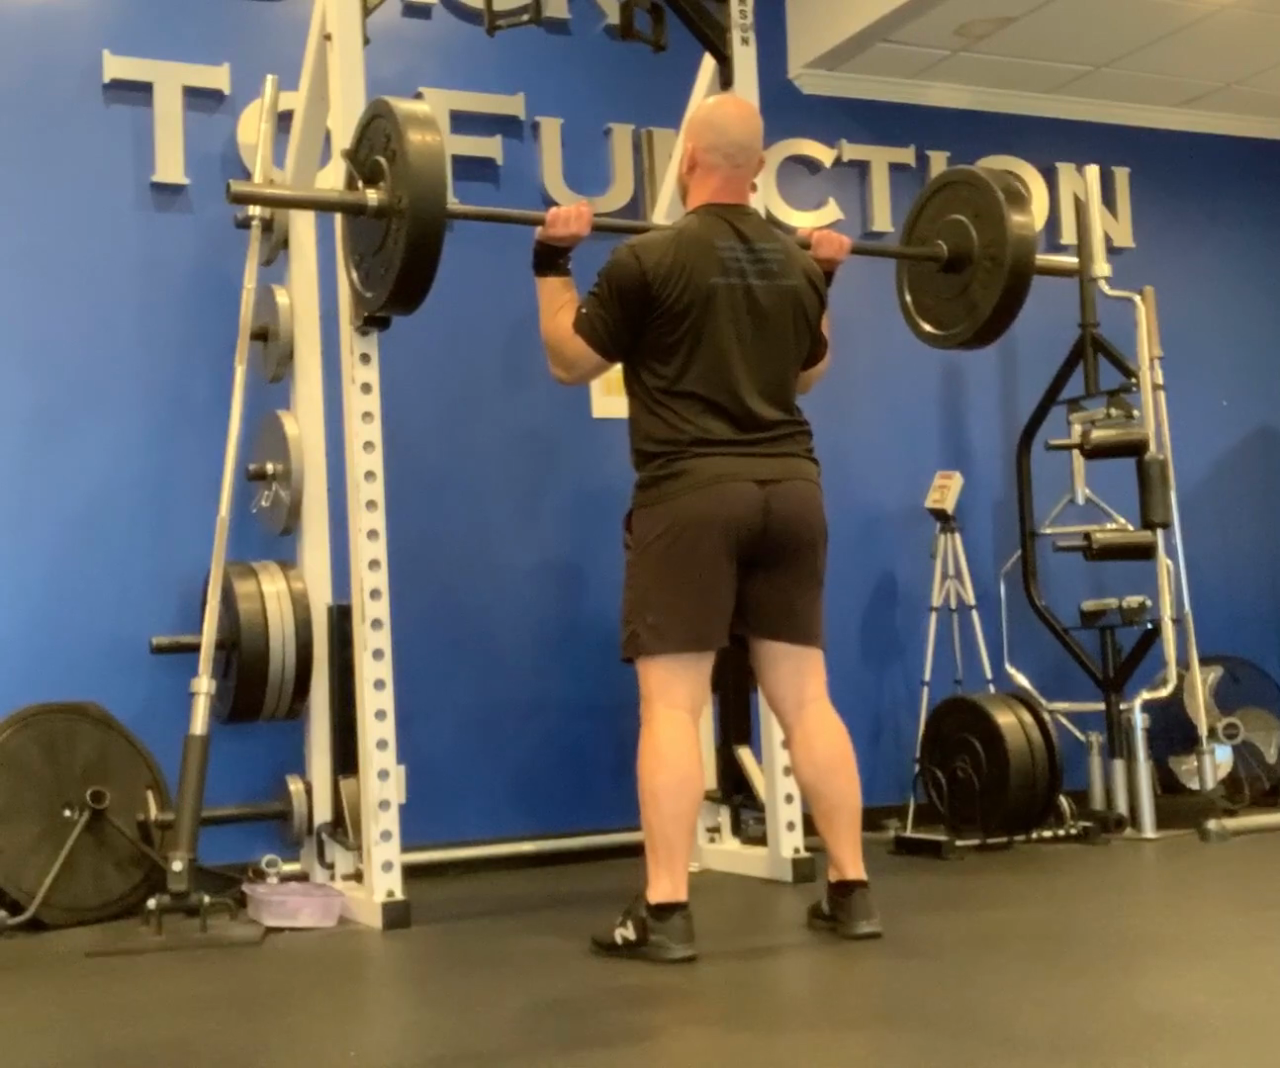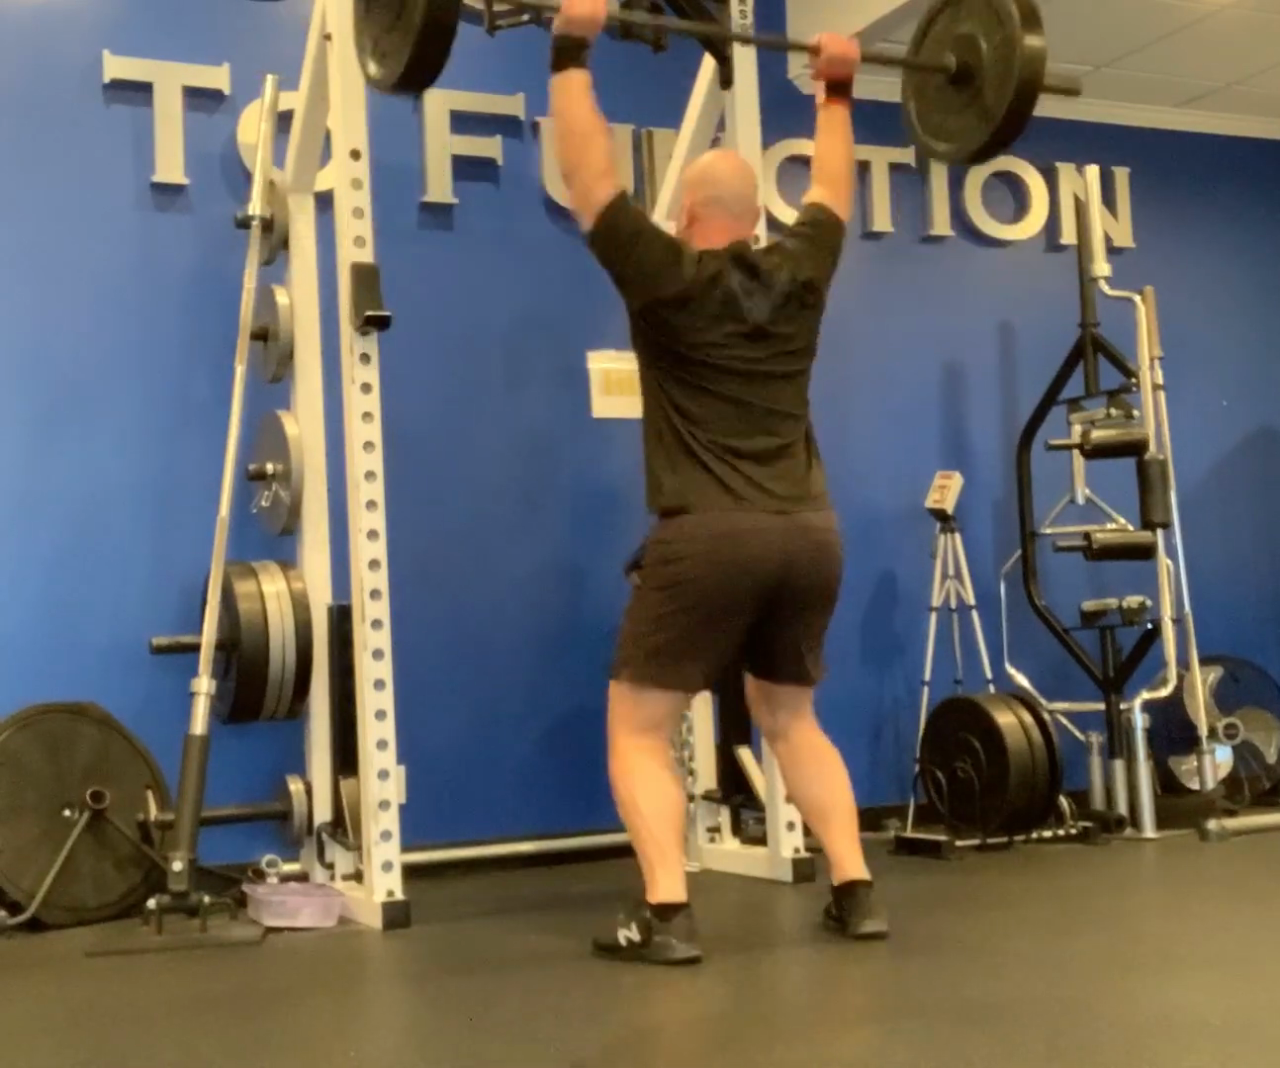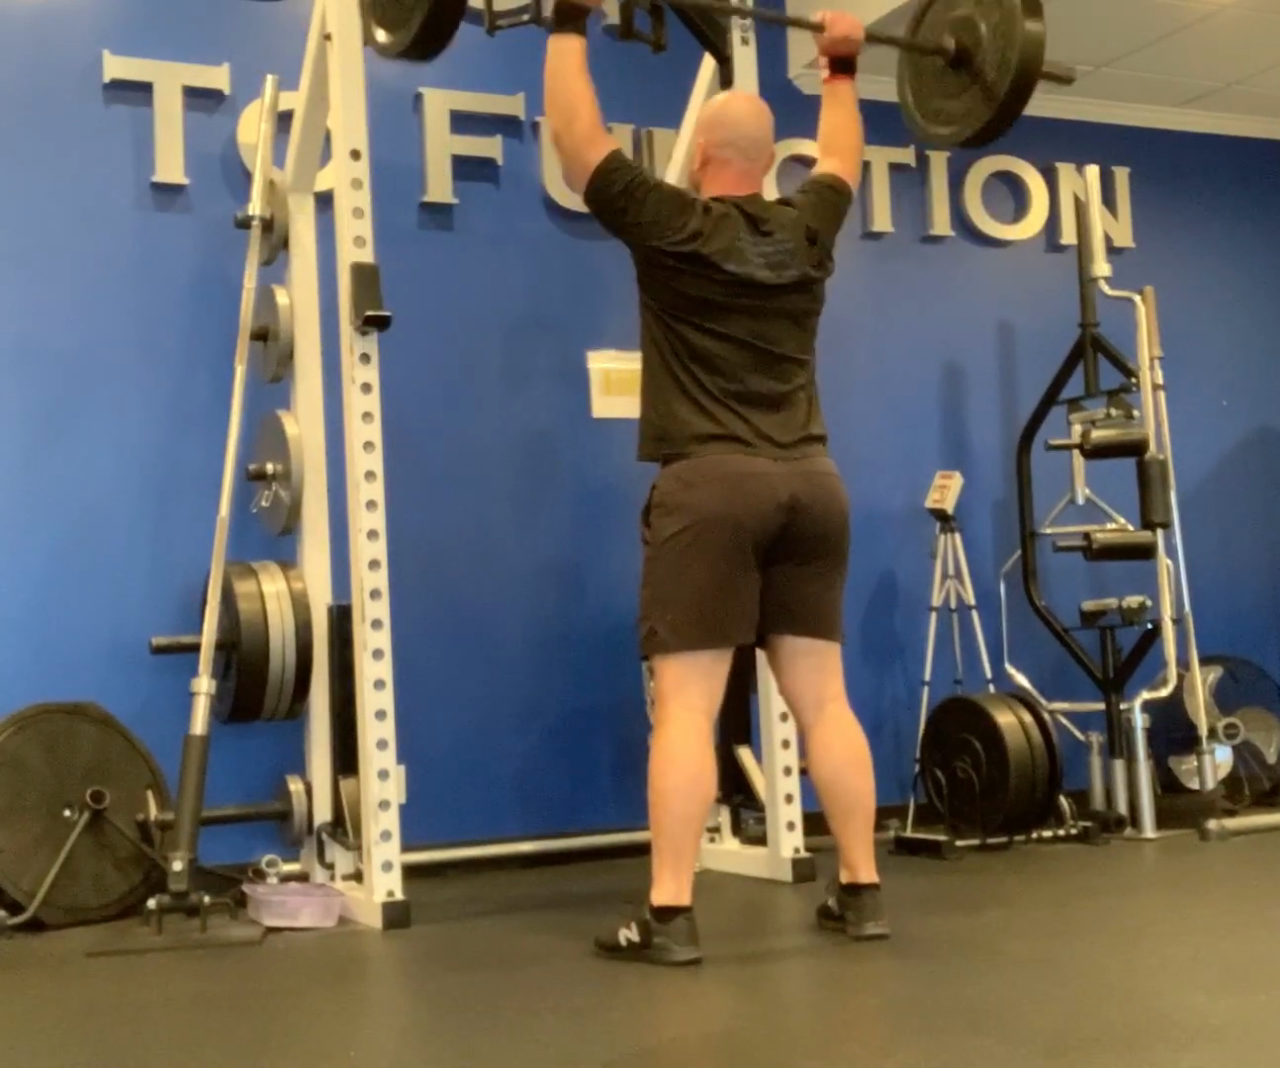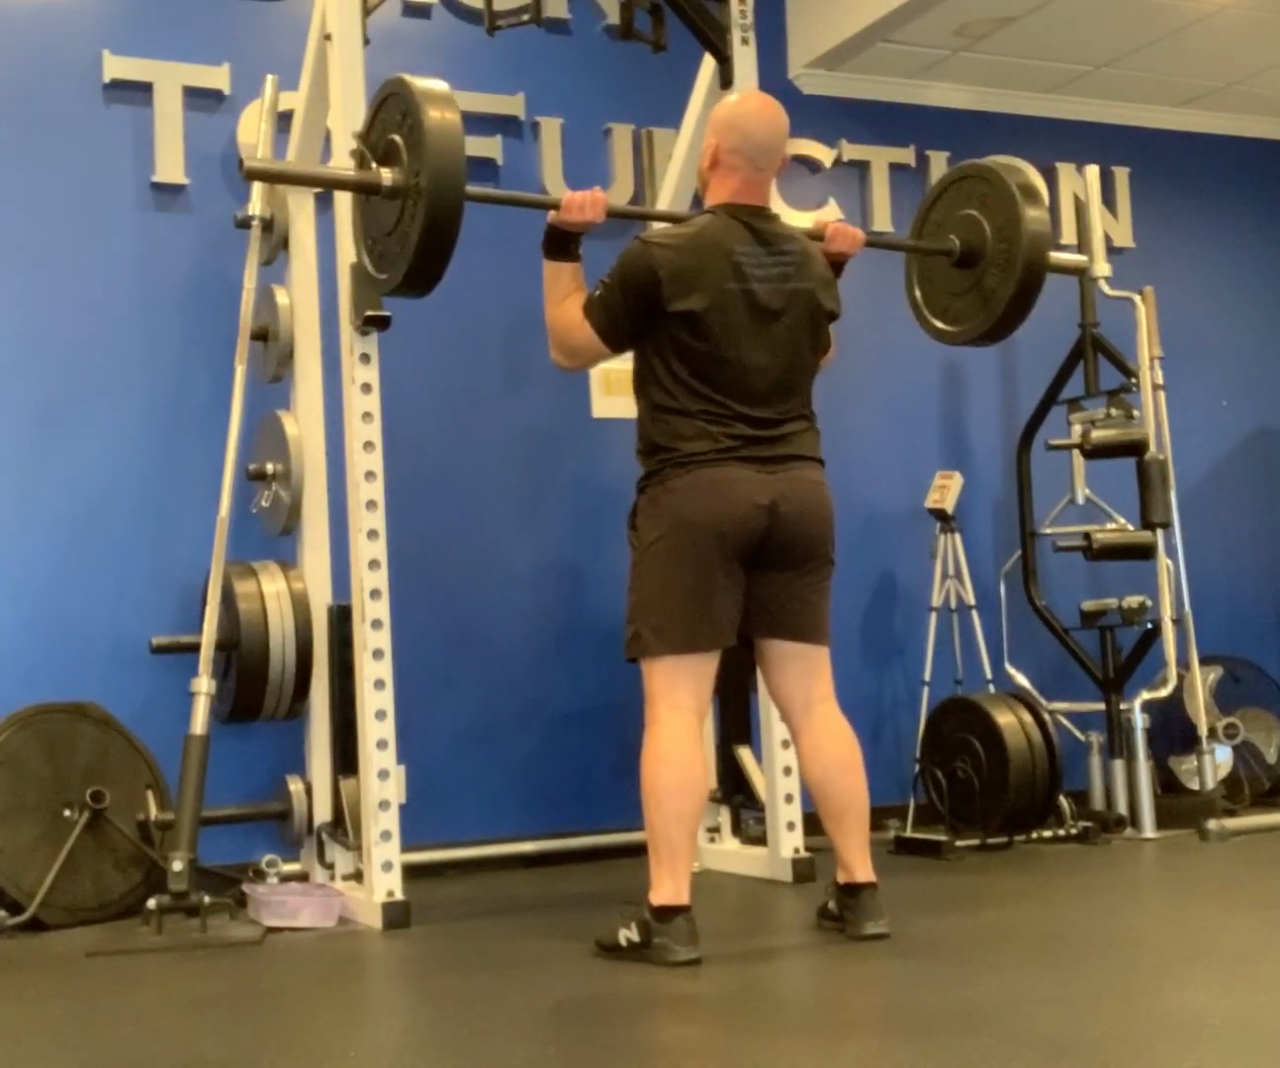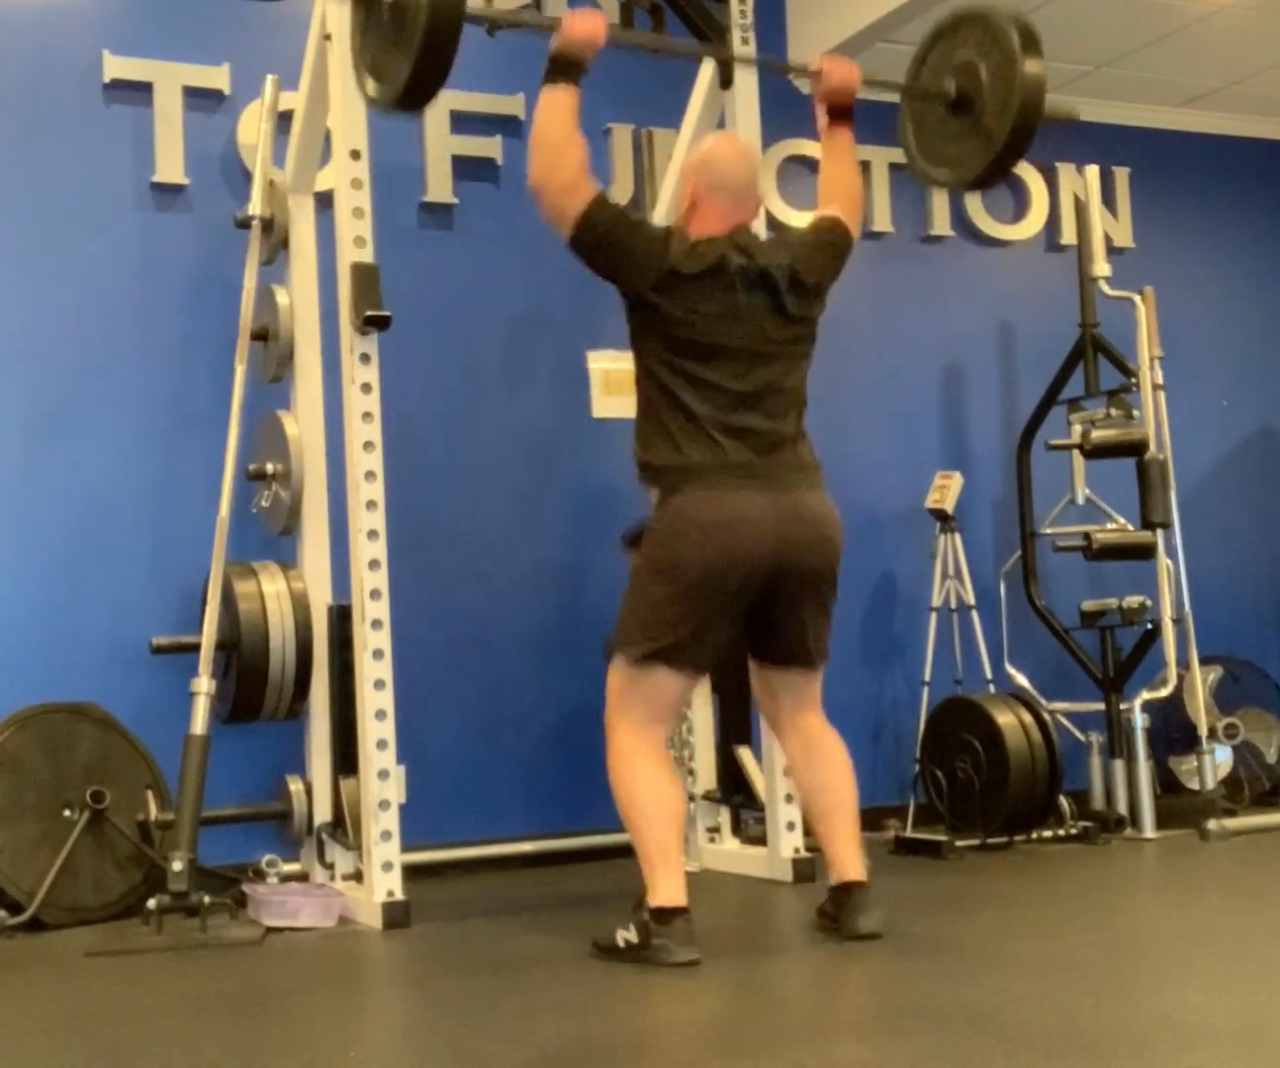
dt=1s
person 1, frame 1
left shoulder: (649, 257)
right shoulder: (797, 262)
left elbow: (570, 359)
left wrist: (552, 258)
left hip: (692, 495)
right hip: (792, 489)
left knee: (671, 706)
right knee: (805, 699)
left ankle: (665, 913)
right ankle: (851, 890)
person 1, frame 2
left shoulder: (664, 279)
right shoulder: (800, 277)
left elbow: (587, 176)
right elbow: (834, 187)
right wrist: (836, 91)
left hip: (707, 540)
right hip: (809, 538)
left knee: (637, 733)
right knee: (791, 726)
left ankle: (666, 913)
right ankle: (856, 891)
person 1, frame 3
left shoulder: (671, 224)
right shoulder: (805, 229)
left elbow: (575, 133)
right elbow: (842, 163)
left hip: (712, 486)
right hip: (811, 483)
left knee: (686, 703)
right knee: (822, 699)
left ankle: (670, 915)
right ankle: (861, 890)
person 1, frame 4
left shoulder: (663, 254)
right shoulder: (810, 262)
left elbow: (570, 344)
left wrist: (563, 242)
left hip: (697, 493)
right hip: (799, 488)
left knee: (676, 707)
right knee: (812, 700)
left ankle: (669, 915)
right ankle: (860, 890)
person 1, frame 5
left shoulder: (661, 263)
right shoulder: (800, 267)
left elbow: (558, 187)
right elbow: (846, 211)
right wrist: (840, 120)
left hip: (708, 522)
right hip: (808, 521)
left knee: (635, 729)
right knee: (797, 717)
left ankle: (666, 915)
right ankle: (852, 890)
